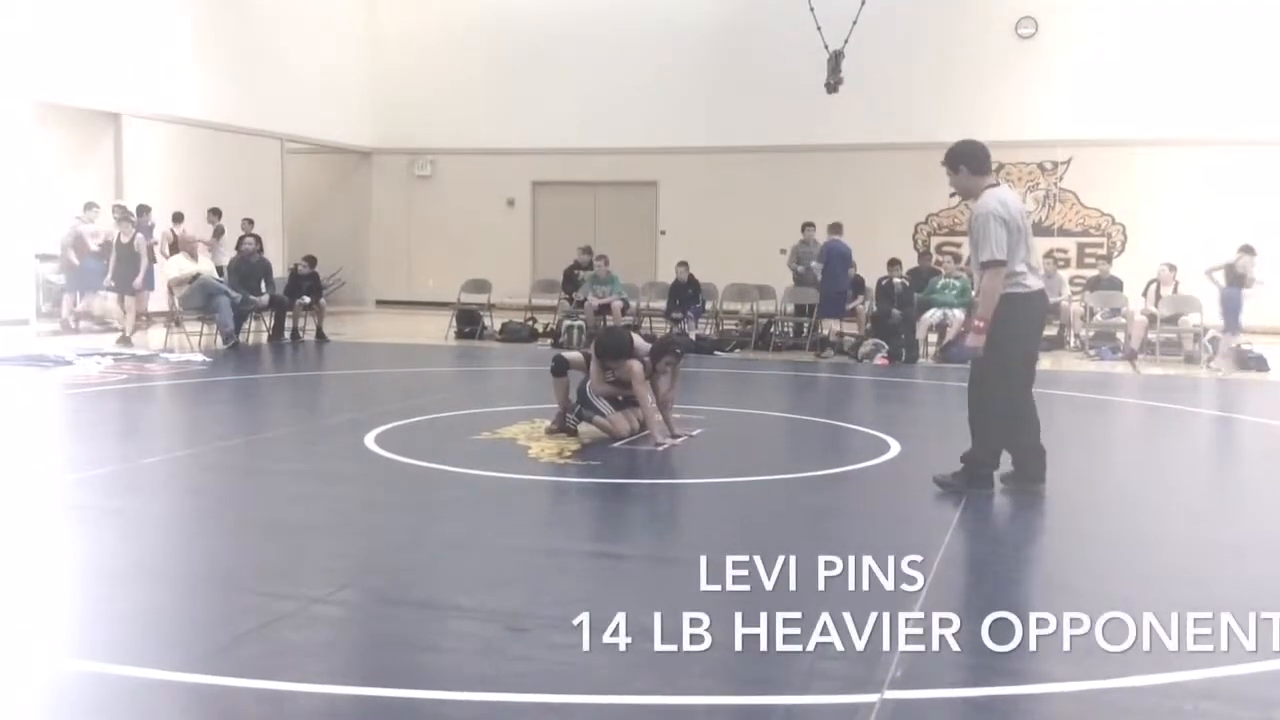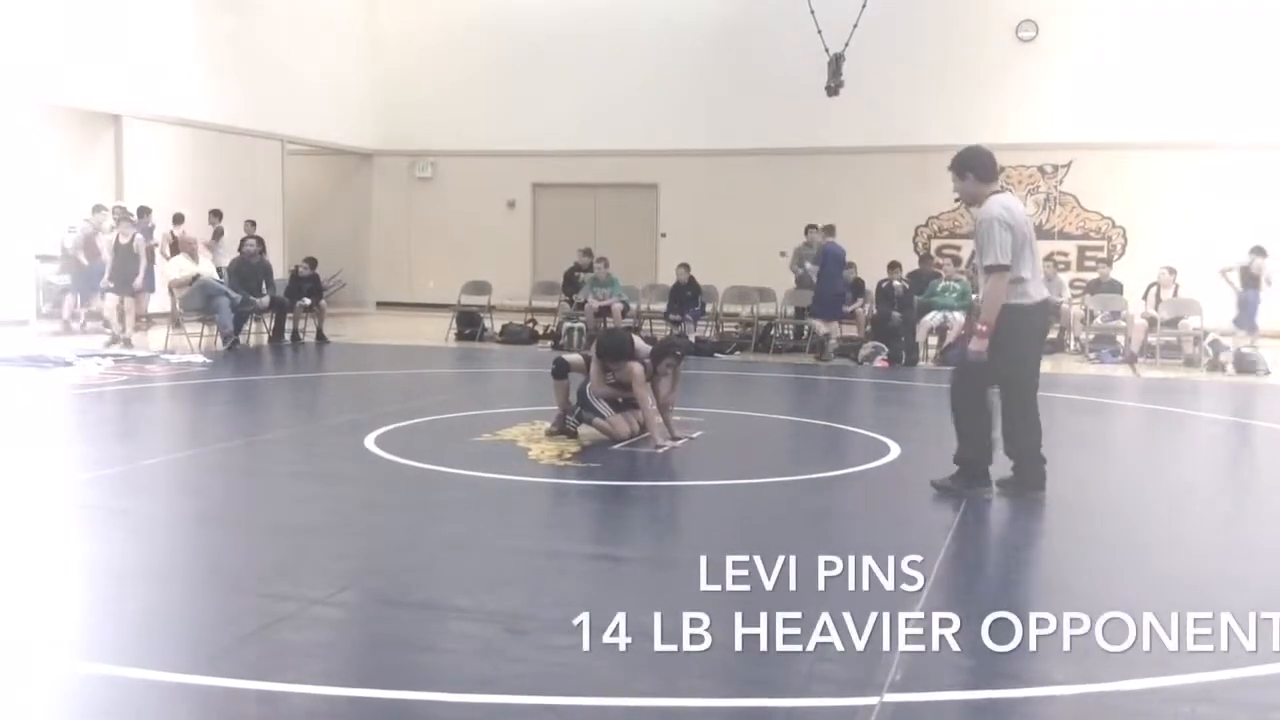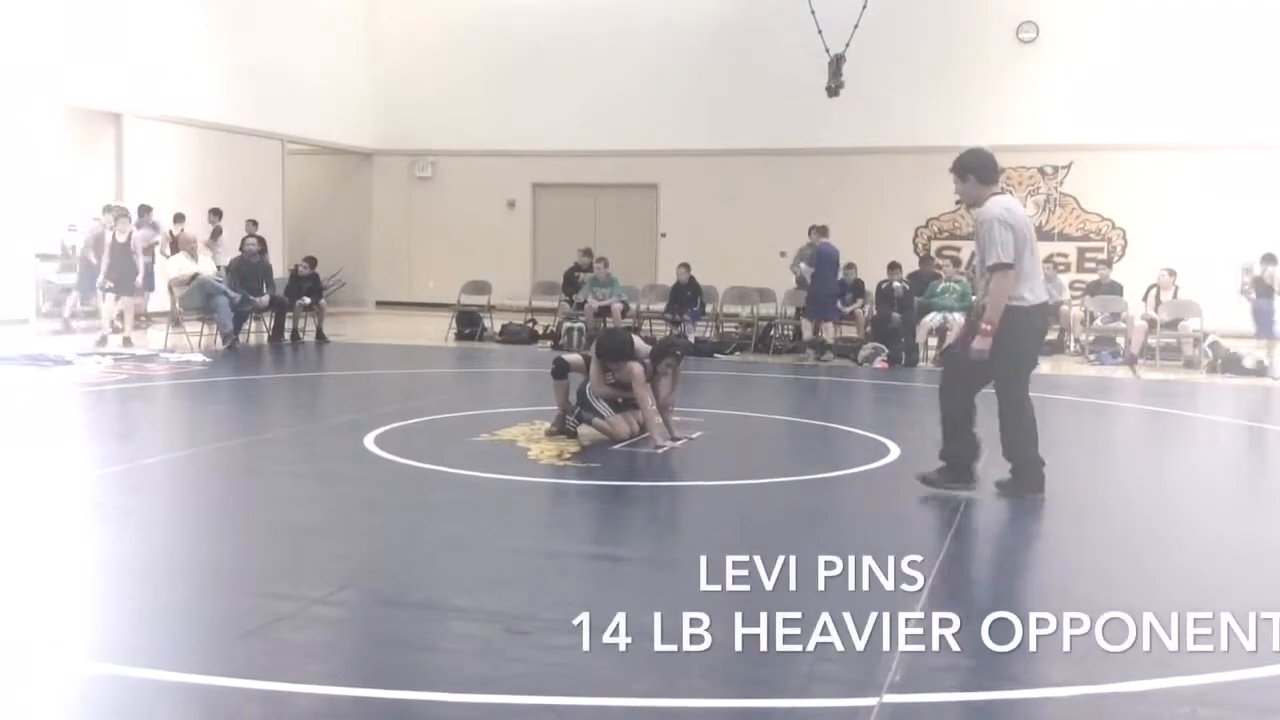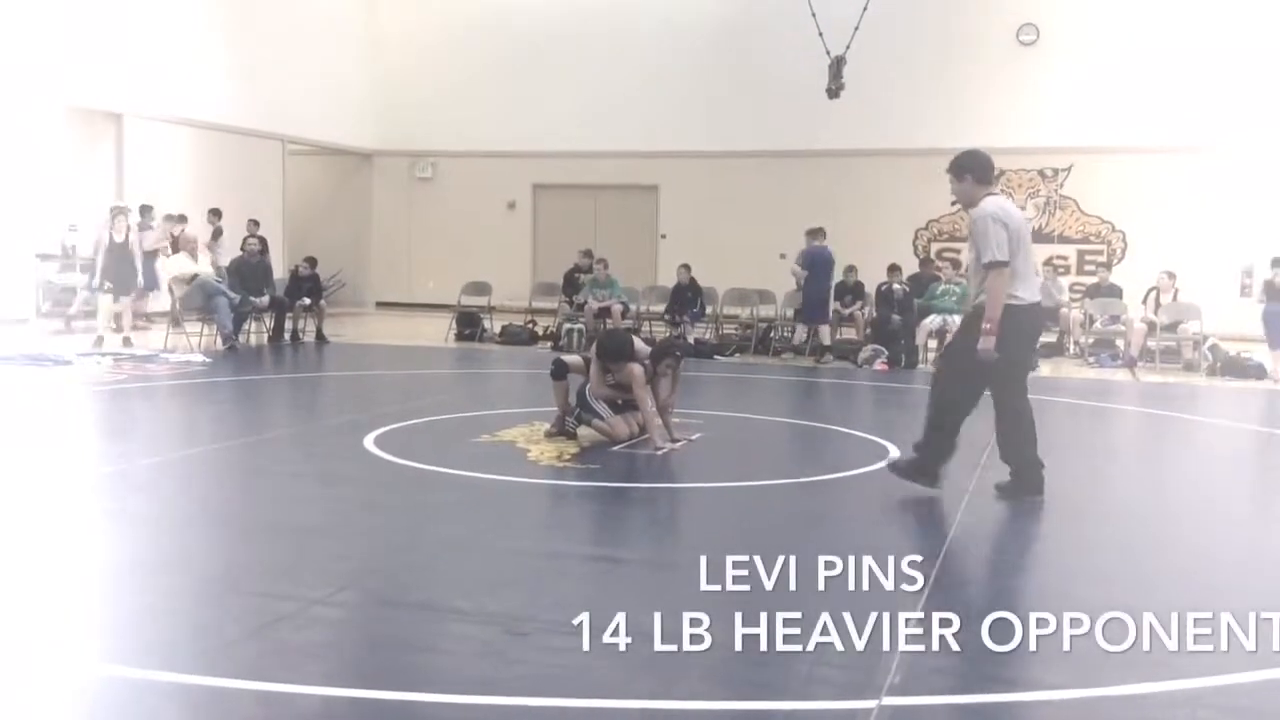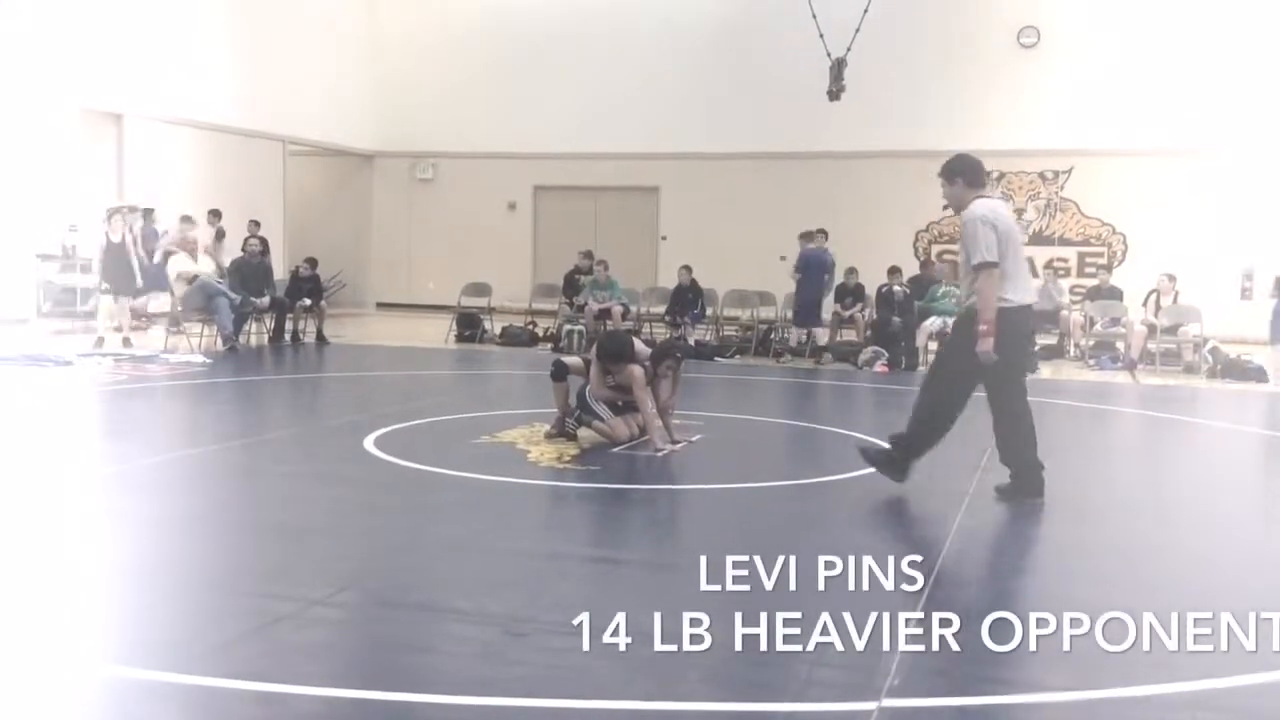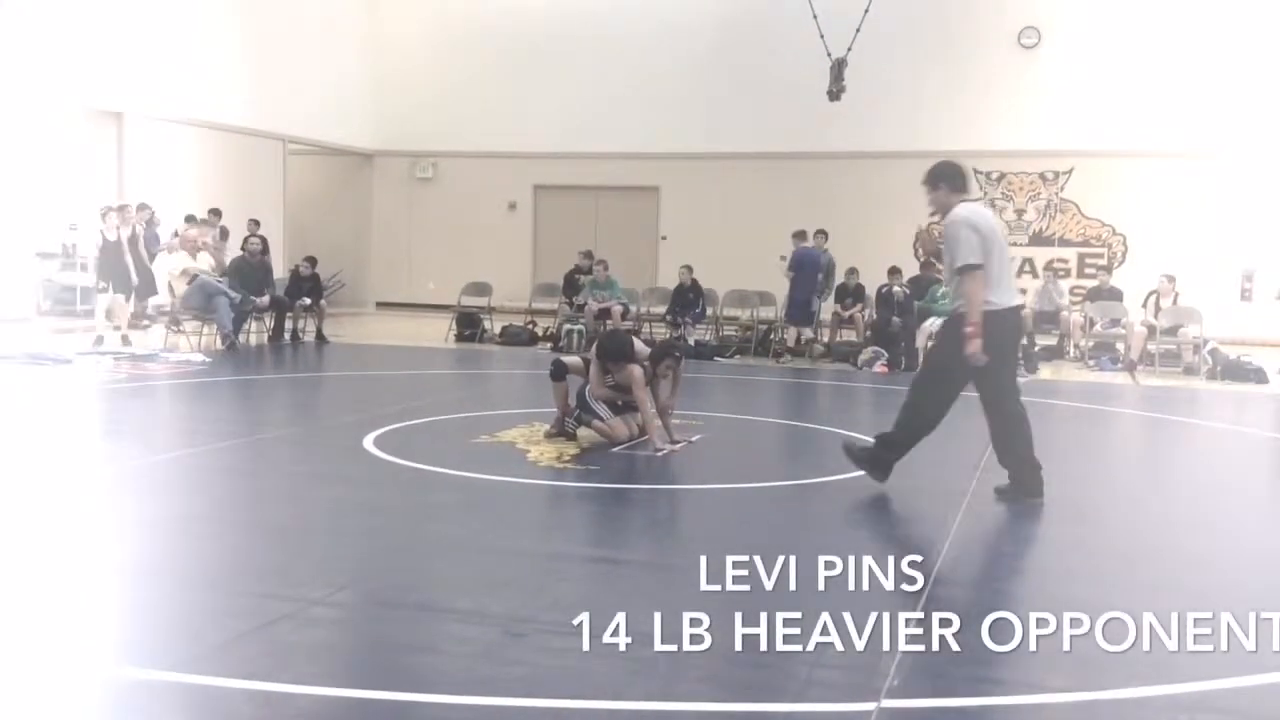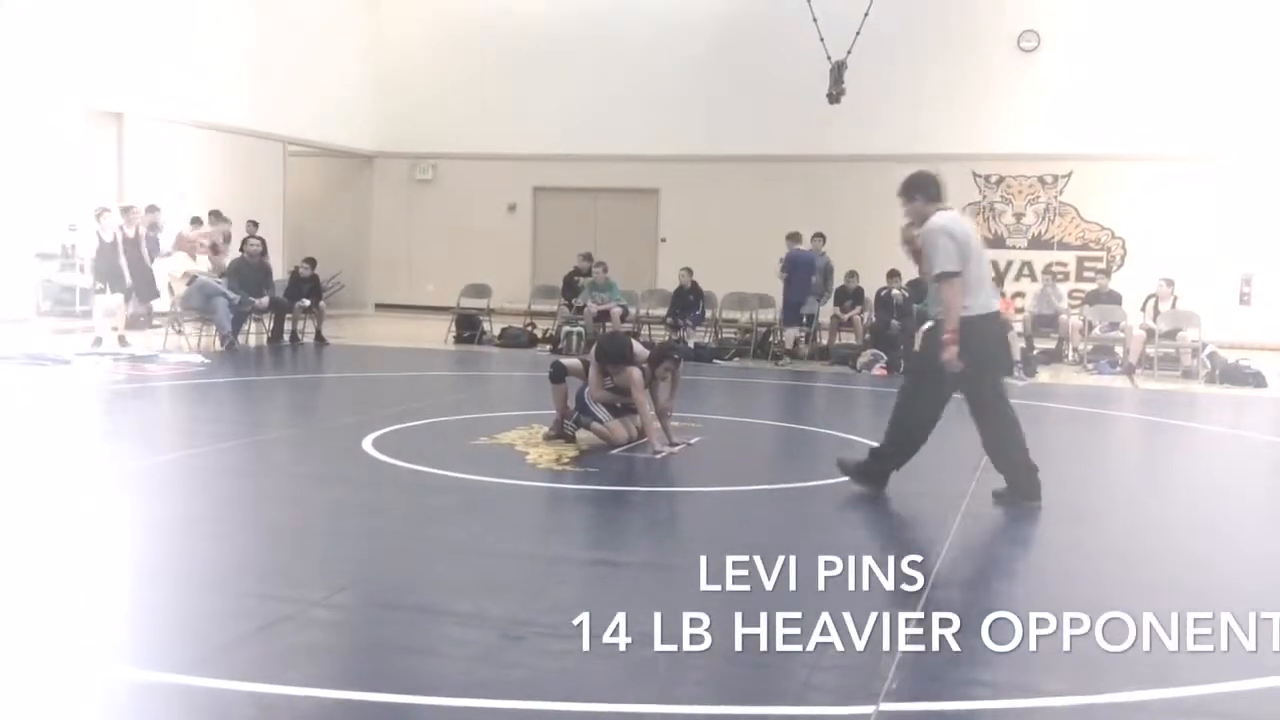
dt=0.1s
person 1, frame 1
left shoulder: (986, 209)
right shoulder: (1006, 196)
left elbow: (995, 272)
left wrist: (978, 326)
left hip: (1012, 305)
right hip: (1031, 300)
left knee: (985, 390)
right knee: (1016, 390)
left ankle: (979, 471)
right ankle: (1029, 466)
person 1, frame 2
left shoulder: (991, 215)
right shoulder: (1009, 203)
left elbow: (999, 277)
left wrist: (981, 331)
left hip: (1014, 314)
right hip: (1034, 309)
left knee: (967, 387)
right knee: (1019, 396)
left ankle: (973, 471)
right ankle: (1029, 473)
person 1, frame 3
left shoulder: (991, 215)
right shoulder: (1010, 207)
left elbow: (1002, 276)
left wrist: (985, 331)
left hip: (1010, 315)
right hip: (1034, 312)
left knee: (956, 381)
right knee: (1013, 393)
left ankle: (959, 467)
right ankle: (1029, 475)
person 1, frame 4
left shoulder: (985, 213)
right shoulder: (1006, 207)
left elbow: (998, 274)
left wrist: (988, 330)
left hip: (1006, 314)
right hip: (1028, 312)
left knee: (951, 384)
right knee: (1011, 396)
left ankle: (926, 463)
right ankle: (1028, 477)
person 1, frame 5
left shoulder: (976, 215)
right shoulder: (998, 210)
left elbow: (988, 274)
left wrist: (985, 331)
left hip: (995, 316)
right hip: (1020, 314)
left knee: (943, 389)
right knee: (1010, 399)
left ankle: (900, 458)
right ankle: (1029, 479)
person 1, frame 6
left shoulder: (958, 220)
right shoulder: (981, 214)
left elbow: (973, 278)
left wrist: (972, 333)
right wrist: (938, 255)
left hip: (980, 319)
right hip: (1006, 316)
left knee: (930, 392)
right knee: (1003, 402)
left ankle: (881, 456)
right ankle: (1027, 480)
person 1, frame 7
left shoulder: (936, 227)
right shoulder: (958, 222)
left elbow: (950, 286)
left wrist: (949, 341)
right wrist: (917, 253)
left hip: (966, 327)
right hip: (989, 322)
left knee: (917, 399)
right knee: (991, 407)
left ankle: (877, 469)
right ankle: (1023, 484)
